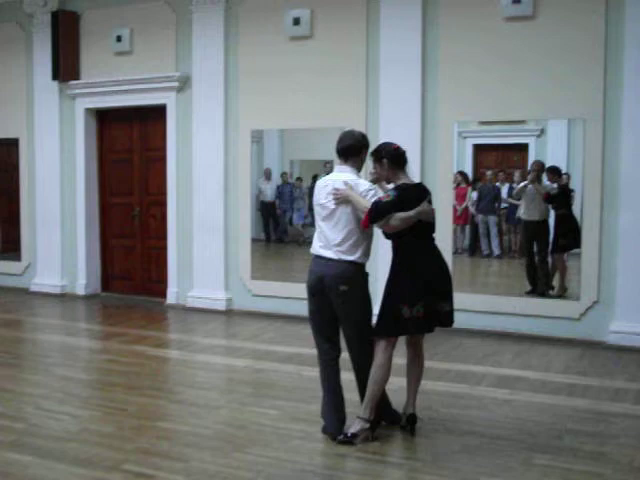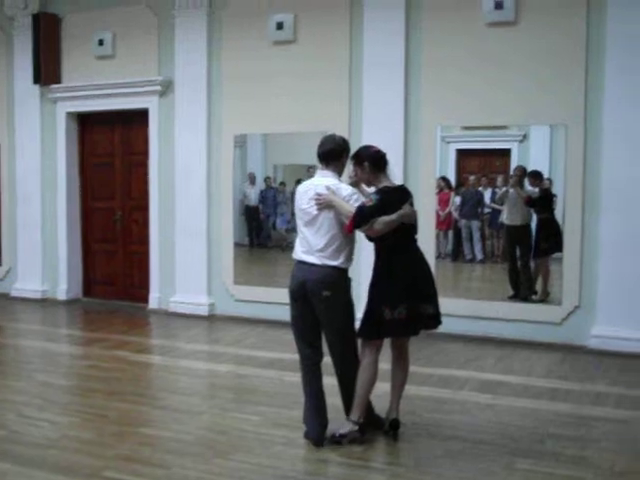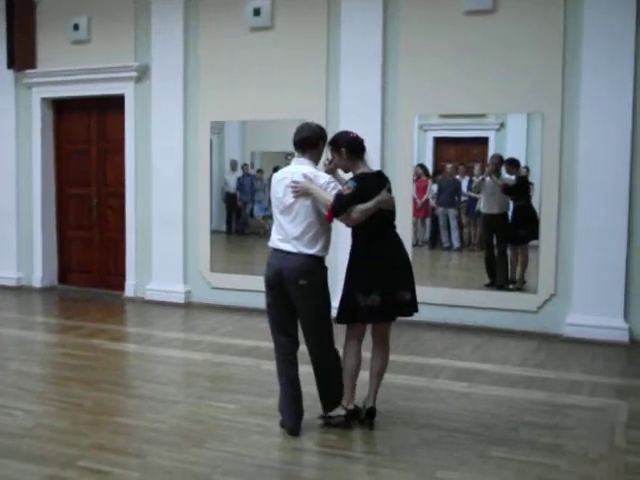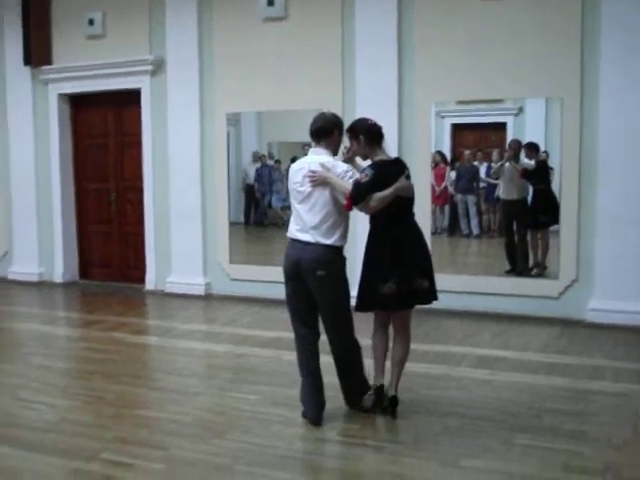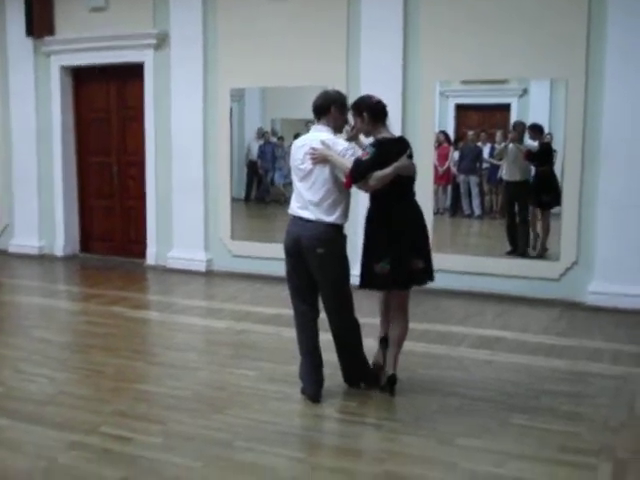
dt=0.4s
person 1, frame 1
left shoulder: (321, 185)
right shoulder: (362, 187)
right elbow: (390, 223)
right wrist: (420, 212)
left hip: (318, 268)
right hip: (346, 273)
left knee: (327, 349)
right knee: (361, 347)
left ankle: (332, 421)
right ankle: (377, 411)
person 1, frame 2
left shoulder: (302, 190)
right shoulder: (344, 192)
right elbow: (372, 228)
right wrist: (402, 215)
left hip: (300, 273)
right hip: (329, 278)
left knee: (308, 354)
right knee: (344, 353)
left ankle: (315, 427)
right ankle: (361, 417)
person 1, frame 3
left shoulder: (278, 178)
right shoulder: (321, 180)
right elbow: (350, 216)
right wrist: (379, 201)
left hip: (276, 261)
right hip: (305, 266)
left knee: (284, 343)
right knee: (320, 342)
left ankle: (290, 416)
right ankle: (334, 407)
person 1, frame 4
left shoulder: (295, 168)
right shoulder: (338, 170)
right elbow: (368, 204)
right wrist: (396, 188)
left hip: (294, 252)
right hip: (323, 257)
left knee: (304, 333)
right knee: (340, 332)
left ankle: (312, 406)
right ankle: (357, 395)
person 1, frame 5
left shoulder: (298, 145)
right shoulder: (339, 147)
right elbow: (368, 183)
right wrist: (397, 167)
left hip: (295, 229)
right hip: (323, 234)
left knee: (304, 310)
right knee: (339, 310)
left ankle: (311, 383)
right ankle: (357, 373)
person 2, frame 1
left shoulder: (399, 194)
right shoulder: (421, 190)
left elbow: (373, 214)
left wrist: (351, 195)
left hip: (409, 273)
right hip: (430, 271)
left knee: (385, 343)
right knee: (415, 343)
left ankle: (365, 418)
right ankle: (409, 411)
person 2, frame 2
left shoulder: (381, 196)
right shoulder: (402, 192)
left elbow: (358, 219)
left wrist: (334, 200)
left hip: (392, 276)
right hip: (412, 274)
left knee: (371, 347)
right knee: (400, 347)
left ankle: (356, 421)
right ankle: (392, 415)
person 2, frame 3
left shoulder: (359, 182)
right shoulder: (380, 178)
left elbow: (337, 207)
left wrist: (312, 188)
left hip: (368, 262)
right hip: (391, 260)
left knee: (354, 334)
right knee: (380, 336)
left ankle: (349, 404)
right ankle: (369, 404)
person 2, frame 4
left shoulder: (376, 170)
right shoulder: (398, 165)
left elbow: (356, 196)
left wrist: (330, 177)
right wrist: (353, 167)
left hip: (386, 249)
right hip: (408, 247)
left knee: (381, 319)
right knee: (401, 323)
left ankle: (378, 384)
right ankle: (391, 391)
person 2, frame 5
left shoulder: (379, 148)
right shoulder: (401, 144)
left elbow: (356, 174)
left wrist: (330, 155)
left hip: (386, 227)
right hip: (407, 225)
right knee: (399, 302)
left ankle: (384, 342)
right ankle: (389, 370)
person 3, frame 1
left shoulder: (547, 187)
right shoulder: (524, 185)
right elbow: (515, 195)
left wrist: (535, 184)
right wrist: (528, 182)
left hip: (541, 224)
right hip: (527, 223)
left knee: (542, 257)
right knee: (529, 257)
left ankle: (543, 287)
right ankle: (534, 286)
person 3, frame 2
left shoulder: (529, 192)
right shoulder: (507, 191)
right elbow: (498, 200)
left wrist: (517, 188)
right wrist: (509, 187)
left hip: (524, 228)
right hip: (509, 228)
left knee: (524, 262)
right knee: (511, 262)
left ankle: (526, 292)
right ankle: (516, 290)
person 3, frame 3
left shoulder: (507, 180)
right shoulder: (484, 180)
right elbow: (474, 188)
left wrist: (494, 177)
right wrist: (485, 175)
left hip: (501, 217)
right hip: (487, 217)
left knee: (501, 250)
right knee: (488, 250)
left ankle: (502, 281)
right ankle: (493, 279)
person 3, frame 4
left shoulder: (526, 165)
right shoulder: (503, 166)
right elbow: (493, 174)
left wrist: (512, 162)
right wrist: (504, 161)
left hip: (520, 203)
right hip: (506, 203)
left knee: (521, 236)
right knee: (508, 236)
left ankle: (523, 267)
right ankle: (513, 265)
person 3, frame 5
right shoulder: (507, 147)
right elbow: (497, 156)
left wrist: (517, 144)
right wrist: (508, 142)
left hip: (523, 184)
right hip: (509, 184)
left knee: (523, 218)
right knee: (510, 217)
left ankle: (523, 248)
right ankle: (514, 246)
person 4, frame 1
left shoulder: (563, 189)
right shoulder: (560, 188)
left elbow: (548, 198)
left hip: (566, 225)
right hip: (561, 224)
left knee: (559, 256)
right knee: (555, 255)
left ankle: (562, 286)
person 4, frame 2
left shoulder: (545, 192)
right shoulder: (543, 192)
left elbow: (530, 202)
right elbow: (532, 203)
left hip: (548, 229)
right hip: (542, 228)
left knee: (543, 261)
right knee: (537, 259)
left ankle: (544, 291)
person 4, frame 3
left shoulder: (522, 180)
right shoulder: (519, 179)
left elbow: (507, 190)
right elbow: (510, 192)
left wrist: (494, 178)
left hip: (525, 216)
right hip: (518, 215)
left knee: (522, 249)
right knee: (513, 247)
left ankle: (521, 279)
right ankle: (513, 277)
person 4, frame 4
left shoulder: (541, 164)
right shoulder: (539, 164)
left elbow: (526, 175)
right elbow: (530, 178)
left hip: (544, 200)
right hip: (538, 199)
left knee: (543, 234)
right knee: (533, 233)
left ankle: (542, 265)
right ankle: (536, 262)
person 4, frame 5
left shoulder: (545, 146)
right shoulder: (542, 145)
left elbow: (530, 156)
right elbow: (534, 159)
left hip: (546, 182)
right hip: (539, 181)
left knee: (545, 216)
left ankle: (542, 246)
